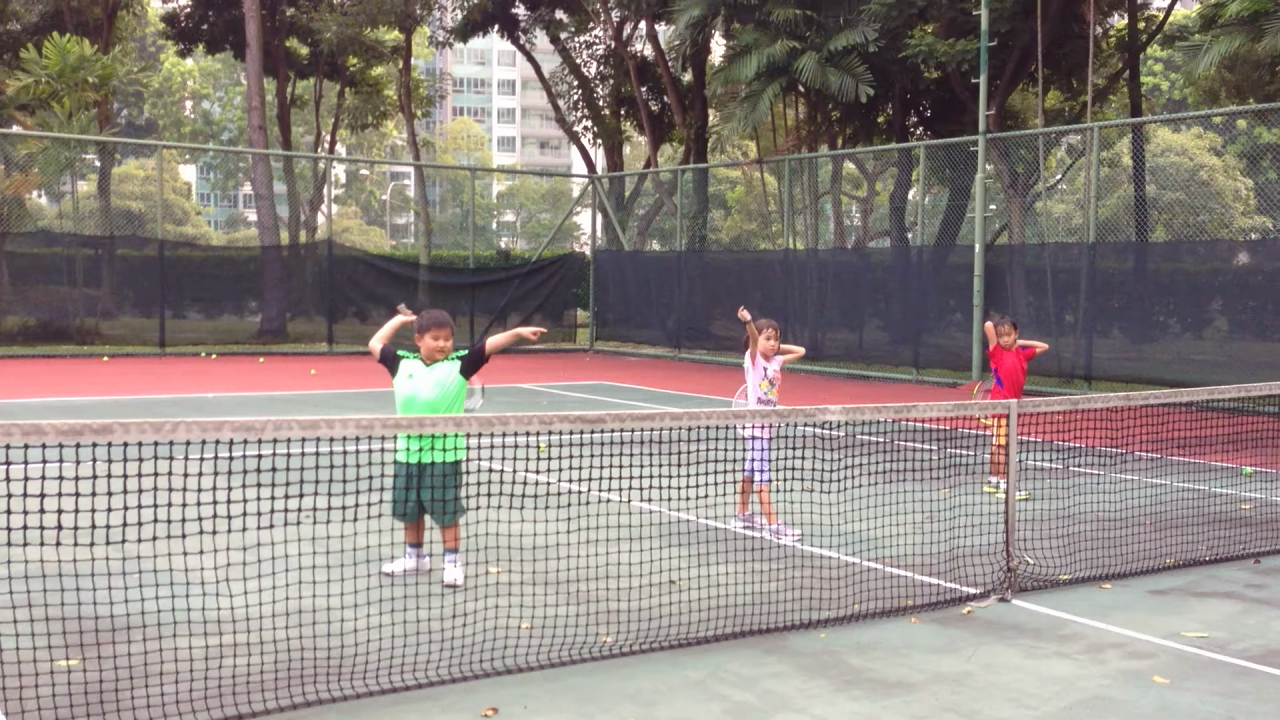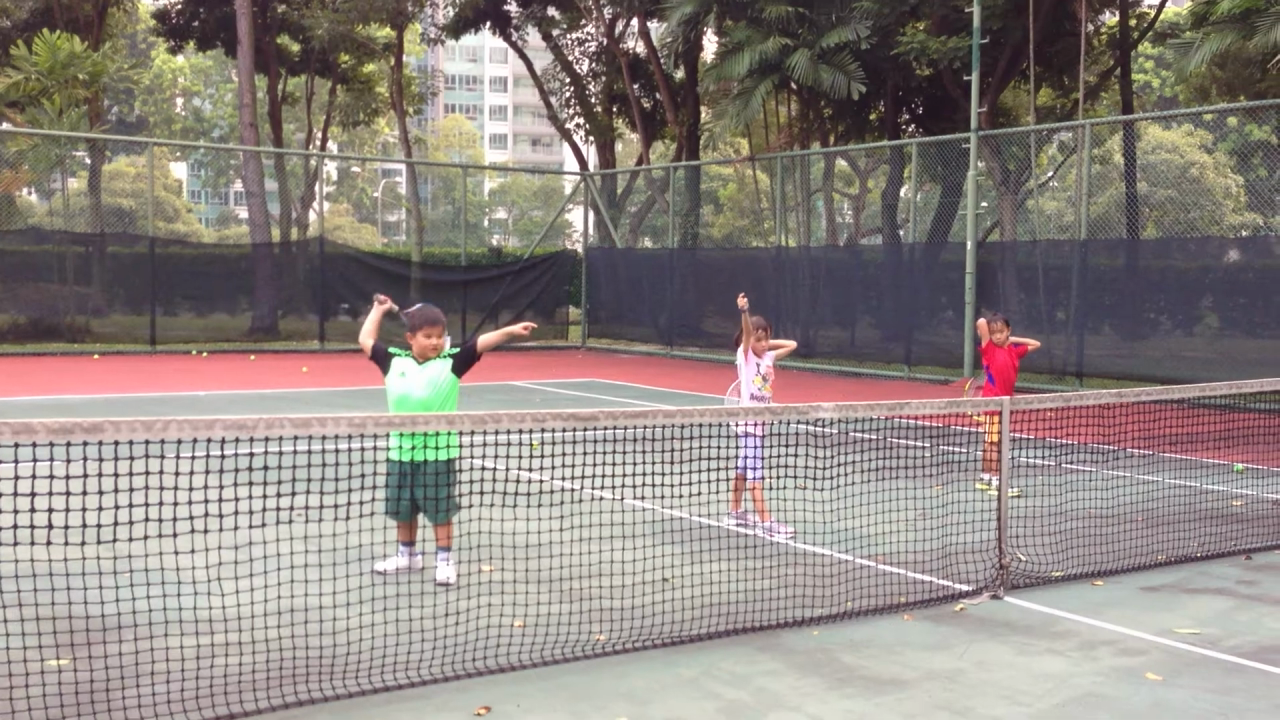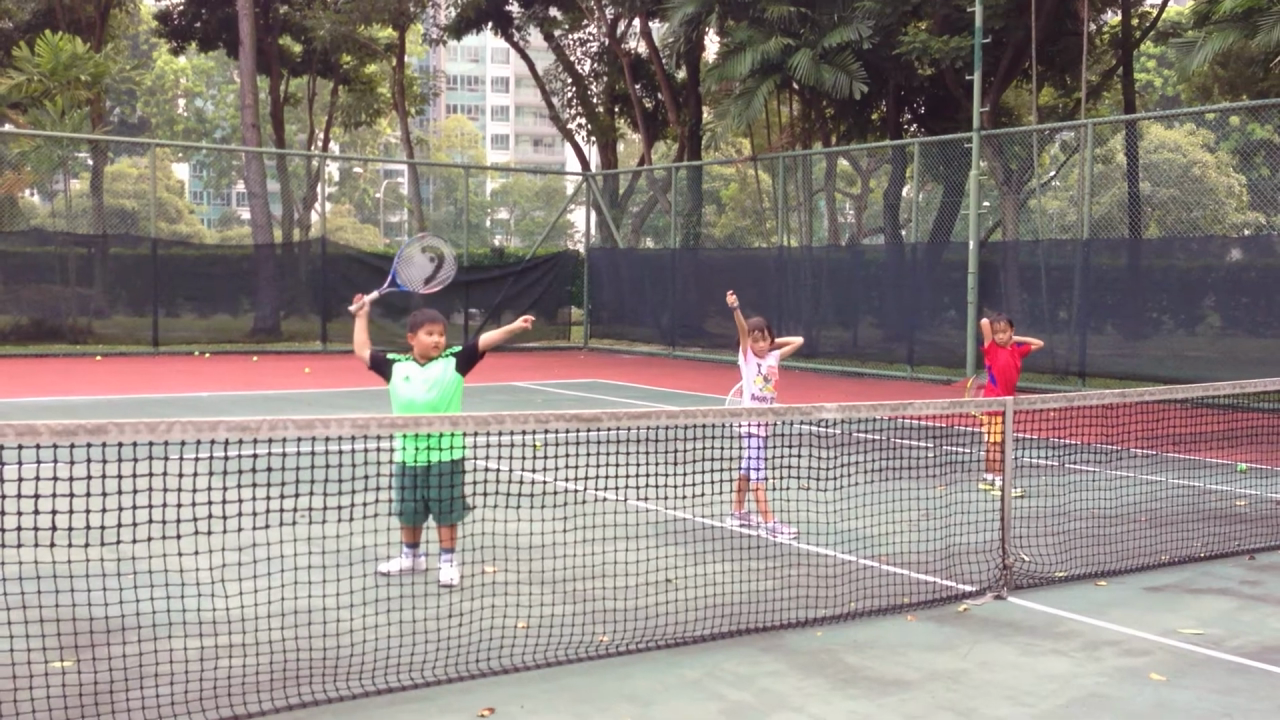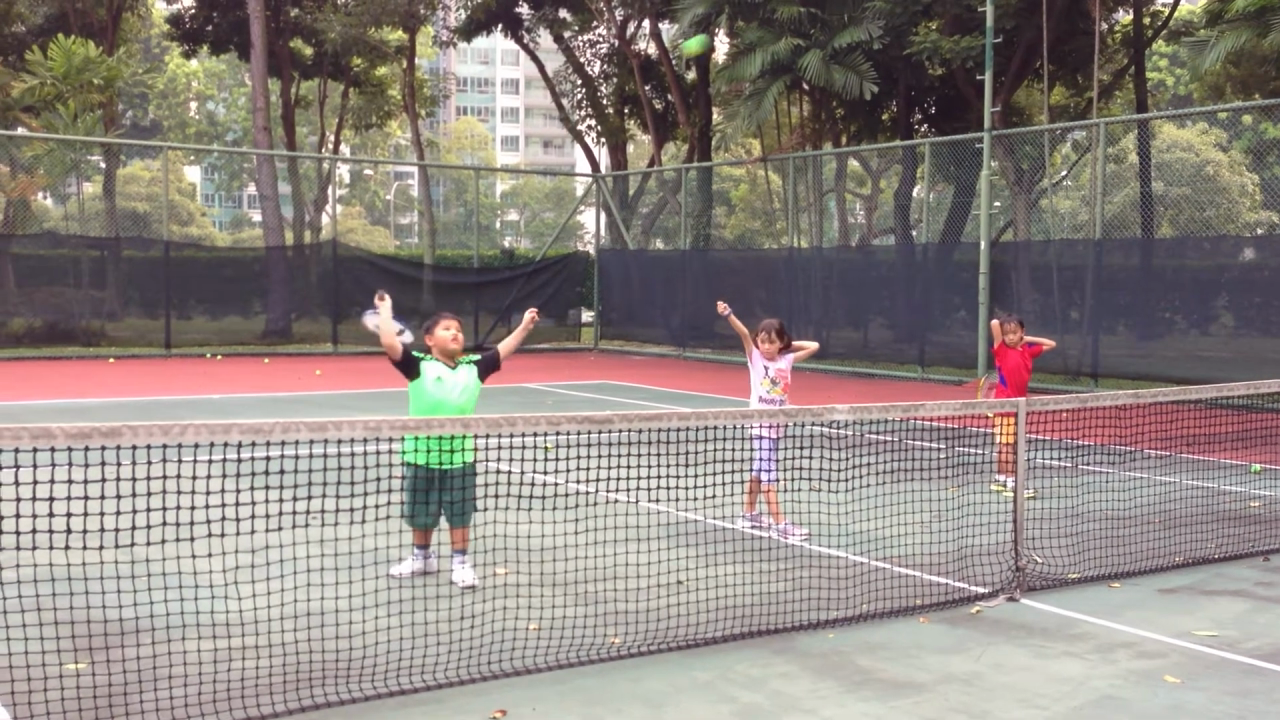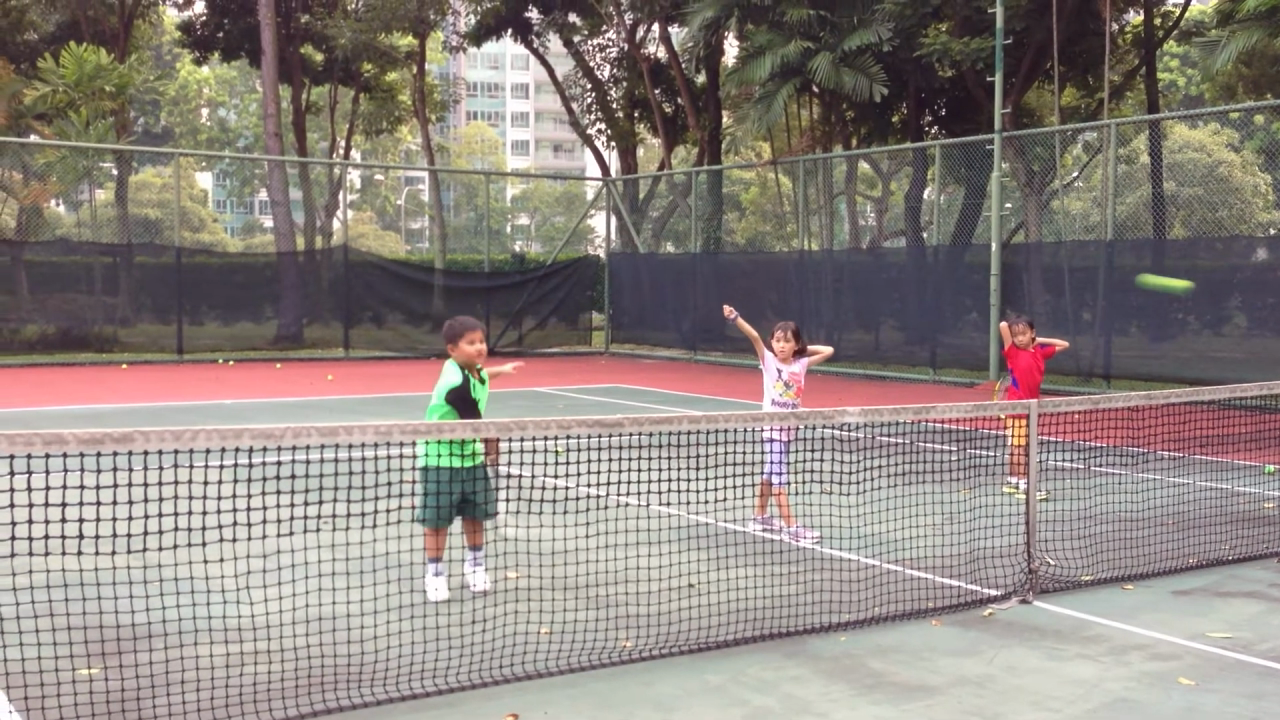
dt=0.5s
person 1, frame 1
left shoulder: (460, 364)
right shoulder: (402, 363)
left elbow: (490, 344)
right elbow: (375, 345)
left wrist: (518, 332)
right wrist: (400, 319)
left hip: (445, 452)
right hip: (408, 451)
left knee: (447, 512)
right knee: (410, 510)
left ankle: (452, 561)
right ankle: (415, 557)
person 1, frame 2
left shoulder: (452, 362)
right shoulder: (394, 361)
left elbow: (482, 343)
right elbow: (366, 341)
left wrist: (511, 330)
right wrist: (379, 310)
left hip: (439, 450)
right hip: (401, 449)
left knee: (441, 509)
right knee: (403, 508)
left ankle: (444, 560)
right ankle: (407, 555)
person 1, frame 3
left shoulder: (454, 361)
right shoulder: (395, 365)
left elbow: (484, 341)
right elbow: (362, 352)
left wrist: (513, 328)
right wrist: (362, 316)
left hip: (445, 452)
right hip: (408, 452)
left knee: (446, 512)
right knee: (408, 511)
left ankle: (448, 561)
right ankle: (411, 556)
person 1, frame 4
left shoulder: (473, 367)
right shoulder: (419, 366)
left elbow: (502, 351)
right elbow: (390, 345)
left wrist: (525, 325)
right wrist: (385, 312)
left hip: (460, 455)
right hip: (423, 454)
left knee: (460, 514)
right knee: (420, 514)
left ankle: (461, 564)
right ankle: (422, 558)
person 1, frame 5
left shoulder: (475, 370)
right shoulder: (457, 385)
right elbow: (478, 425)
left wrist: (500, 369)
right wrist: (492, 447)
left hip: (469, 453)
right hip: (440, 455)
left knee: (475, 513)
right knee: (437, 516)
left ankle: (475, 566)
right ankle: (435, 573)
person 2, frame 1
left shoulder: (776, 361)
right shoulder: (753, 358)
left elbow: (800, 351)
right elbow: (753, 338)
left wrist: (778, 347)
right wrist: (747, 322)
left hip: (767, 423)
right hip: (756, 423)
left knee: (751, 472)
right knee: (762, 475)
left ankle: (742, 515)
right ankle: (772, 524)
person 2, frame 2
left shoulder: (768, 358)
right shoulder: (745, 355)
left elbow: (791, 345)
right elbow: (746, 331)
left wrist: (770, 343)
right wrist: (744, 311)
left hip: (760, 420)
right hip: (749, 421)
left knee: (744, 469)
right knee: (755, 473)
left ankle: (735, 512)
right ankle: (765, 522)
person 2, frame 3
left shoulder: (773, 357)
right shoulder: (747, 356)
left elbow: (799, 340)
right elbow: (742, 330)
left wrist: (773, 341)
right wrist: (735, 308)
left hip: (764, 421)
right hip: (752, 421)
left knee: (747, 470)
right knee: (758, 473)
left ankle: (738, 513)
right ankle: (768, 522)
person 2, frame 4
left shoulder: (787, 360)
right shoulder: (755, 358)
left elbow: (814, 346)
right elbow: (744, 334)
left wrist: (790, 344)
right wrist: (728, 314)
left hip: (776, 423)
right hip: (761, 424)
left knee: (758, 471)
right knee: (768, 474)
left ankle: (748, 514)
right ankle: (779, 524)
person 2, frame 5
left shoulder: (801, 364)
right shoulder: (769, 361)
left elbow: (828, 351)
right elbow: (754, 337)
left wrist: (804, 348)
right wrist: (734, 317)
left hip: (789, 427)
right hip: (773, 427)
left knee: (770, 474)
right knee: (779, 477)
left ankle: (760, 518)
right ankle: (790, 527)
person 3, frame 1
left shoulder: (1022, 353)
right shoulder: (997, 352)
left elbow: (1044, 346)
right elbow: (987, 325)
left wrist: (1021, 342)
right wrist: (993, 332)
left knee: (998, 446)
right knee: (1001, 446)
left ankle: (993, 481)
right ankle: (1003, 485)
person 3, frame 2
left shoulder: (1014, 350)
right shoulder: (989, 348)
left elbow: (1036, 344)
right elbow: (981, 322)
left wrist: (1013, 339)
right wrist: (983, 335)
left knee: (991, 442)
right knee: (993, 442)
left ankle: (985, 477)
right ankle: (996, 481)
person 3, frame 3
left shoulder: (1017, 350)
right shoulder: (991, 349)
left elbow: (1039, 344)
right elbow: (984, 322)
left wrist: (1016, 339)
right wrist: (989, 331)
left knee: (993, 443)
right knee: (995, 443)
left ankle: (988, 478)
right ankle: (999, 482)
person 3, frame 4
left shoulder: (1028, 351)
right shoulder: (1001, 350)
left elbow: (1051, 344)
right elbow: (994, 323)
left wrist: (1028, 339)
right wrist: (999, 324)
left knee: (1006, 445)
right knee: (1007, 444)
left ankle: (1000, 479)
right ankle: (1011, 483)
person 3, frame 5
left shoulder: (1040, 351)
right shoulder: (1012, 352)
left elbow: (1064, 345)
right elbow: (1003, 325)
left wrist: (1040, 340)
right wrist: (1008, 326)
left knee: (1018, 447)
right knee: (1019, 447)
left ankle: (1012, 482)
right ankle: (1023, 485)
